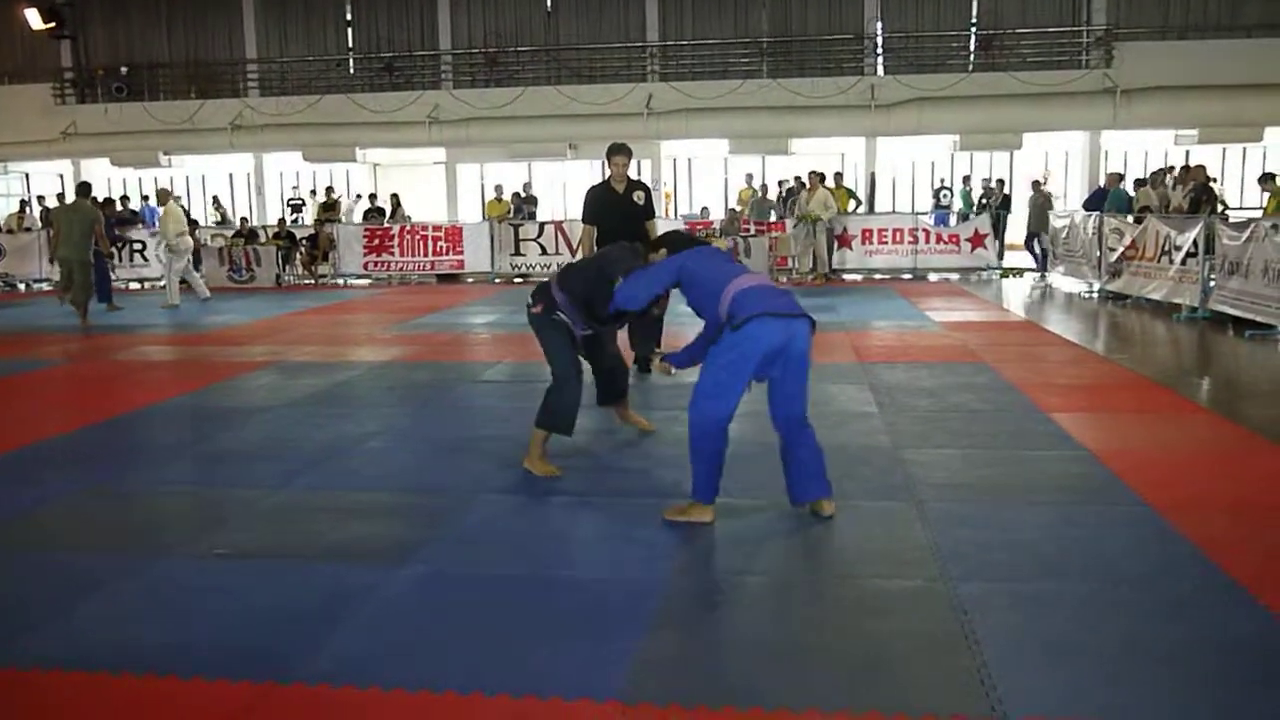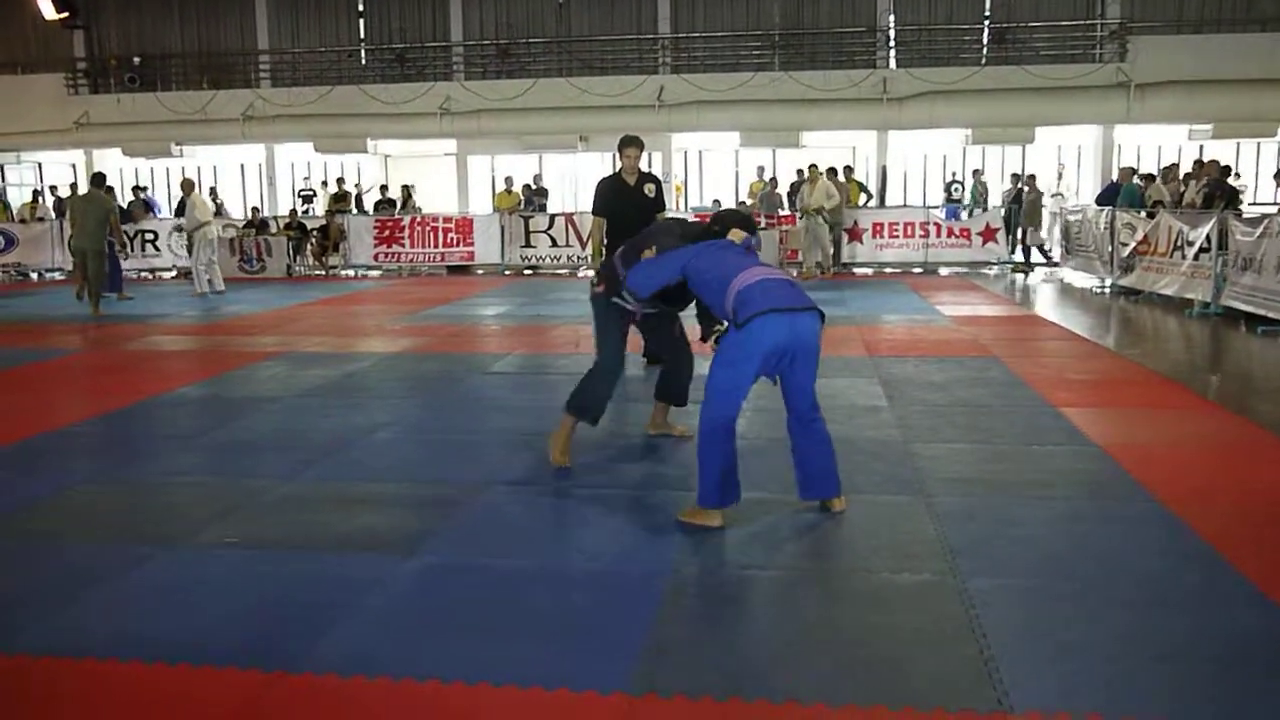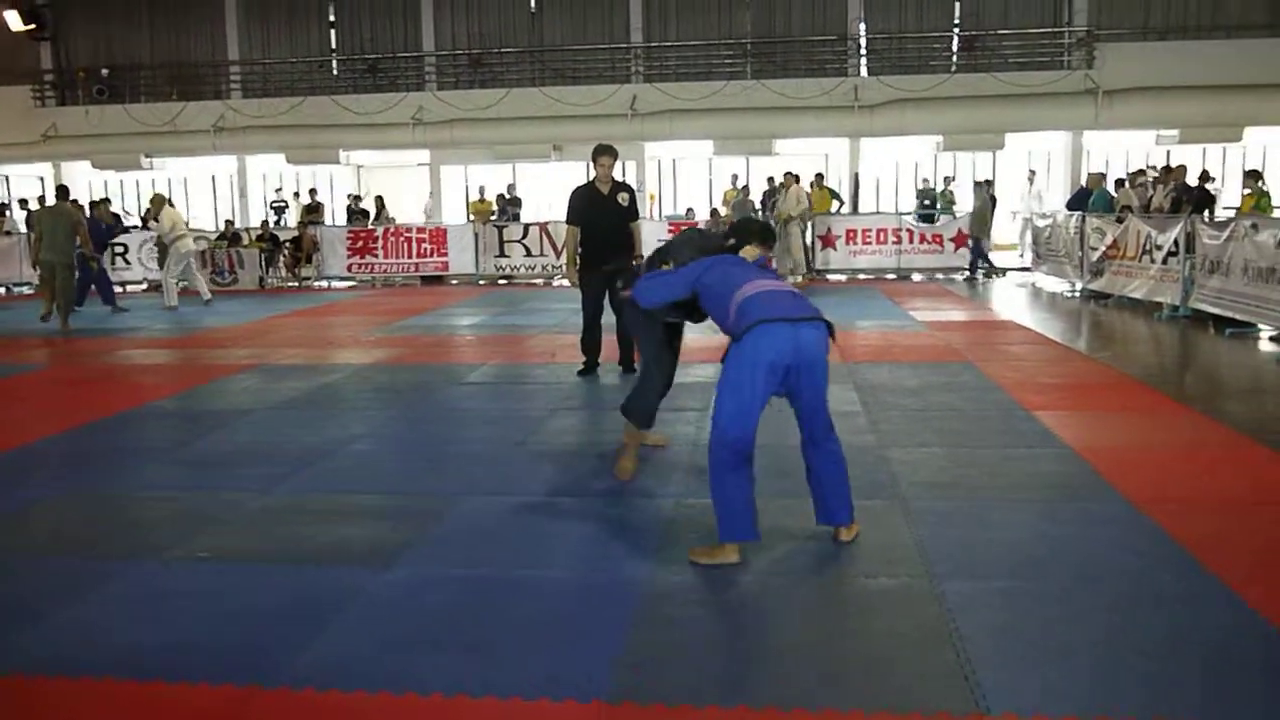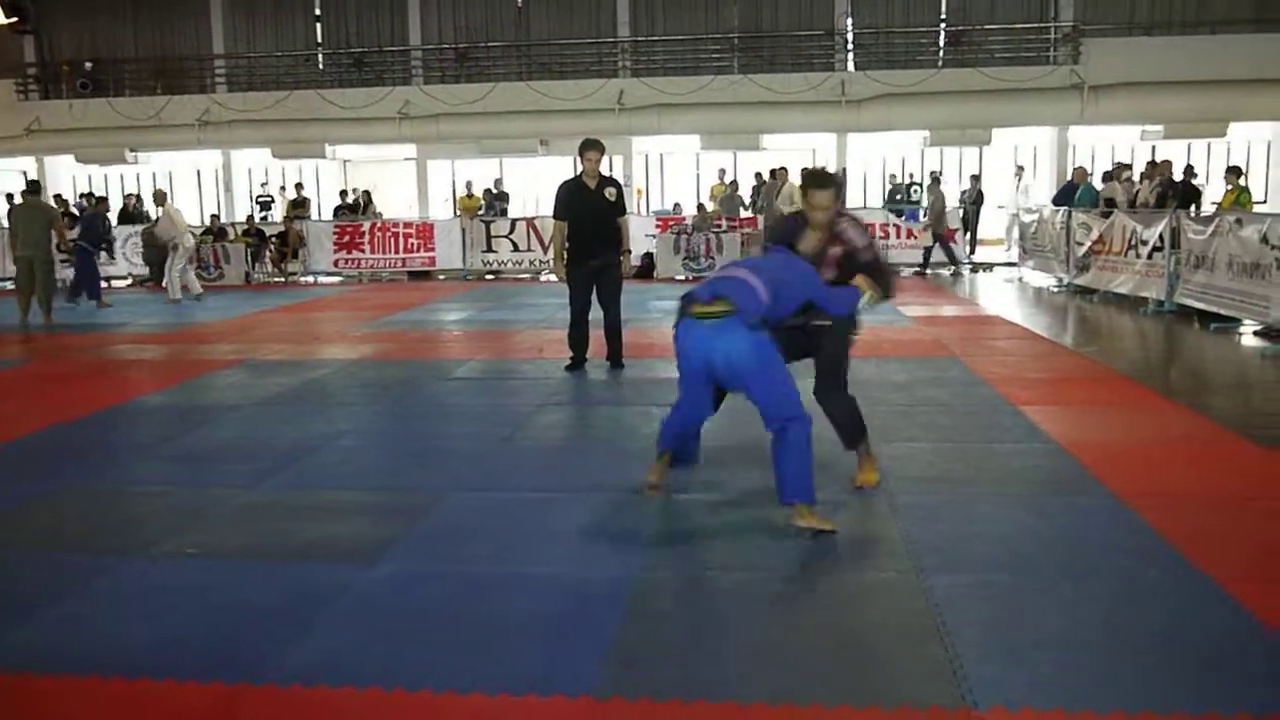
dt=0.5s
person 1, frame 1
left shoulder: (681, 262)
right shoulder: (722, 266)
left elbow: (630, 296)
right elbow: (713, 337)
right wrist: (674, 360)
left hip: (755, 325)
right hip: (796, 323)
left knee: (707, 414)
right knee: (792, 419)
left ankle: (702, 505)
right ankle: (820, 498)
person 1, frame 2
left shoulder: (693, 254)
right shoulder: (746, 257)
left elbow: (635, 284)
left wrist: (648, 262)
right wrist: (723, 336)
left hip: (761, 325)
right hip: (806, 318)
left knee: (718, 418)
right knee: (804, 412)
left ankle: (711, 508)
right ankle: (831, 496)
person 1, frame 3
left shoulder: (706, 267)
right shoulder: (766, 275)
left elbow: (644, 293)
left wrist: (663, 276)
left hip: (764, 336)
right hip: (812, 331)
left knee: (730, 443)
right knee: (819, 434)
left ankle: (730, 543)
right ankle: (843, 522)
person 1, frame 4
left shoulder: (748, 264)
right shoulder: (798, 268)
right elbow: (839, 305)
right wrist: (857, 291)
left hip: (690, 328)
right hip: (735, 331)
left knee: (695, 405)
right knee: (789, 419)
left ankle: (662, 464)
right ankle: (802, 507)
person 2, frame 1
left shoulder: (638, 263)
right shoulder: (626, 261)
left hip: (581, 314)
right hip: (549, 310)
left knee: (611, 363)
right knee: (568, 377)
left ankle: (623, 412)
right ankle: (534, 455)
person 2, frame 2
right shoulder: (672, 234)
left wrist: (711, 330)
left hip: (655, 296)
right hip: (612, 293)
left knee: (678, 355)
right knee: (609, 363)
left ankle: (659, 422)
right ankle: (561, 438)
person 2, frame 3
right shoulder: (693, 244)
left hip: (677, 308)
left knee: (664, 375)
right knee: (656, 370)
left ankle: (634, 431)
right ankle: (630, 447)
person 2, frame 4
left shoulder: (852, 232)
right shoulder: (785, 229)
left elbow: (883, 282)
left hip: (830, 323)
right hip: (789, 318)
left knee: (830, 391)
left ankle: (866, 458)
person 3, frame 1
left shoulder: (642, 190)
right shoulder: (595, 194)
left elbow: (650, 226)
right elbow: (588, 231)
left knee: (641, 312)
left ankle: (643, 359)
person 3, frame 2
left shoulder: (652, 183)
right shoulder: (606, 185)
left elbow: (660, 219)
right elbow: (598, 223)
right wrist: (596, 255)
left ankle: (652, 352)
person 3, frame 3
left shoulder: (626, 192)
right shoulder: (580, 195)
left elbow: (634, 227)
right elbow: (572, 232)
left wrist: (638, 257)
right wrist: (571, 264)
left hip: (621, 264)
right hip: (591, 266)
left knee: (625, 314)
right knee: (591, 316)
left ankle: (627, 361)
right ankle: (590, 362)
person 3, frame 4
left shoulder: (613, 186)
right shoulder: (567, 189)
left elbow: (621, 222)
right elbow: (559, 227)
left wrist: (625, 253)
right wrist: (558, 259)
left hip: (609, 260)
right hip: (579, 261)
left knee: (612, 310)
right knee: (578, 311)
left ankle: (615, 356)
right ankle: (578, 357)
